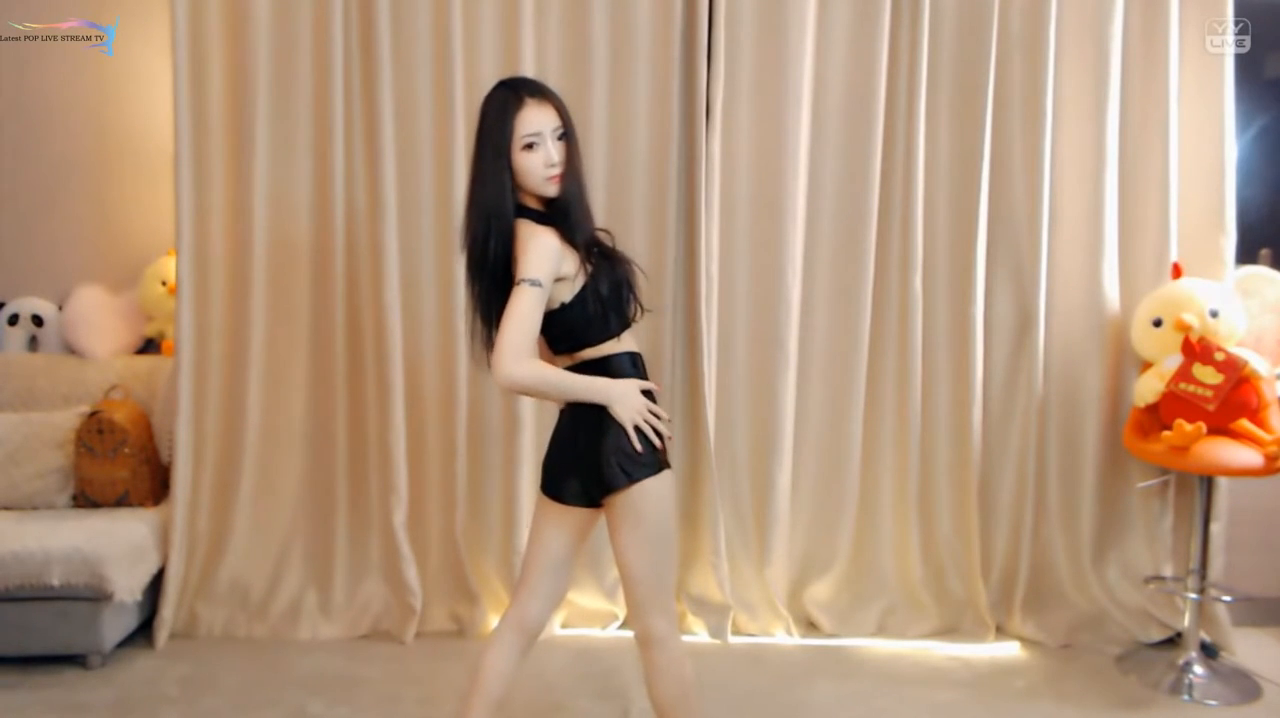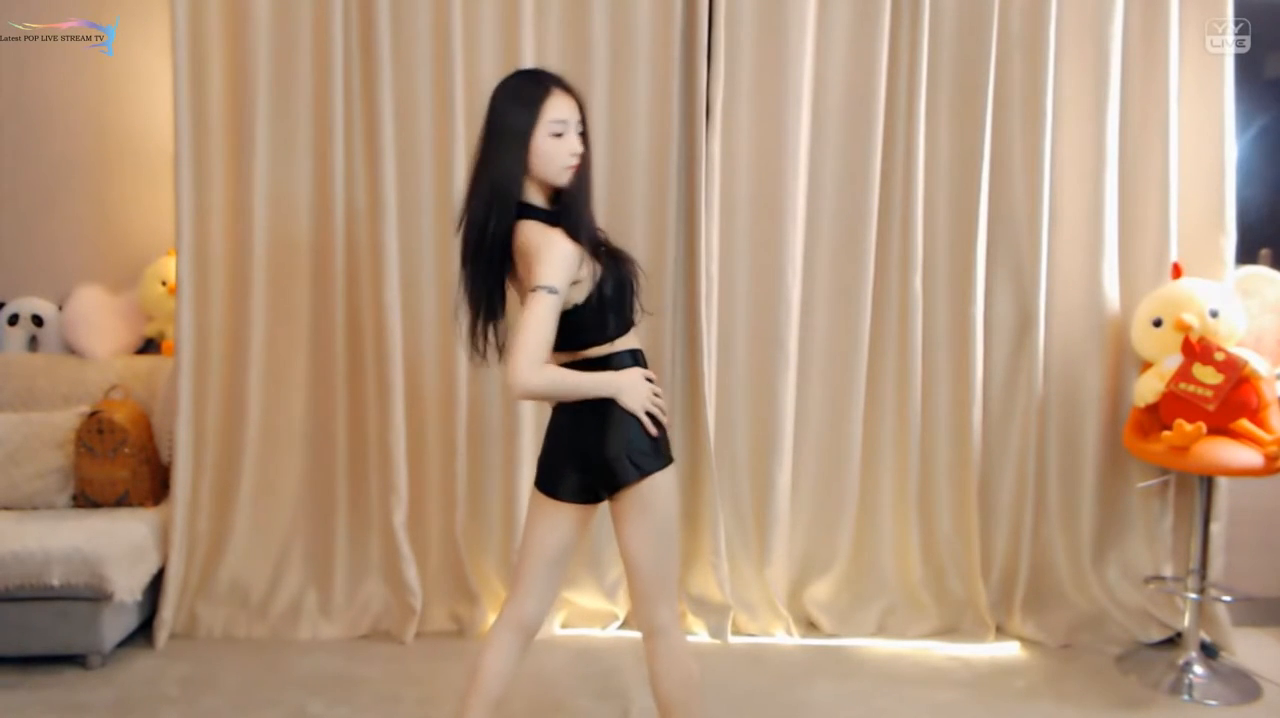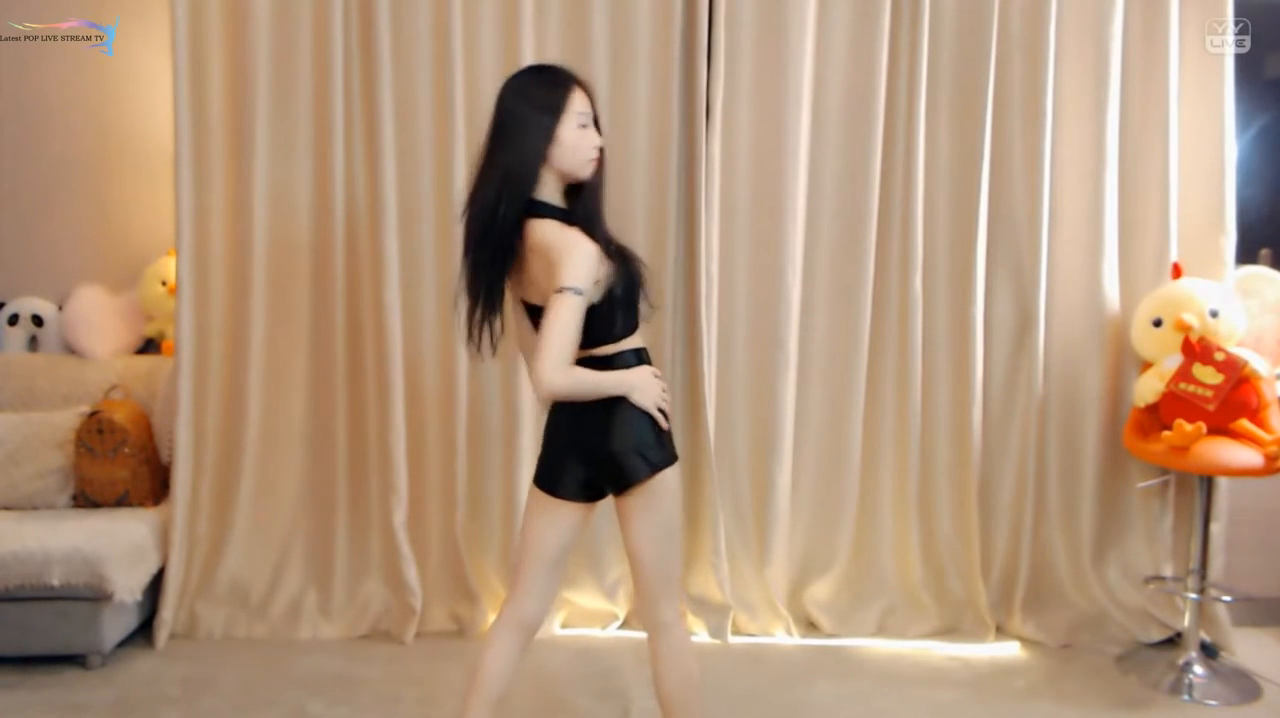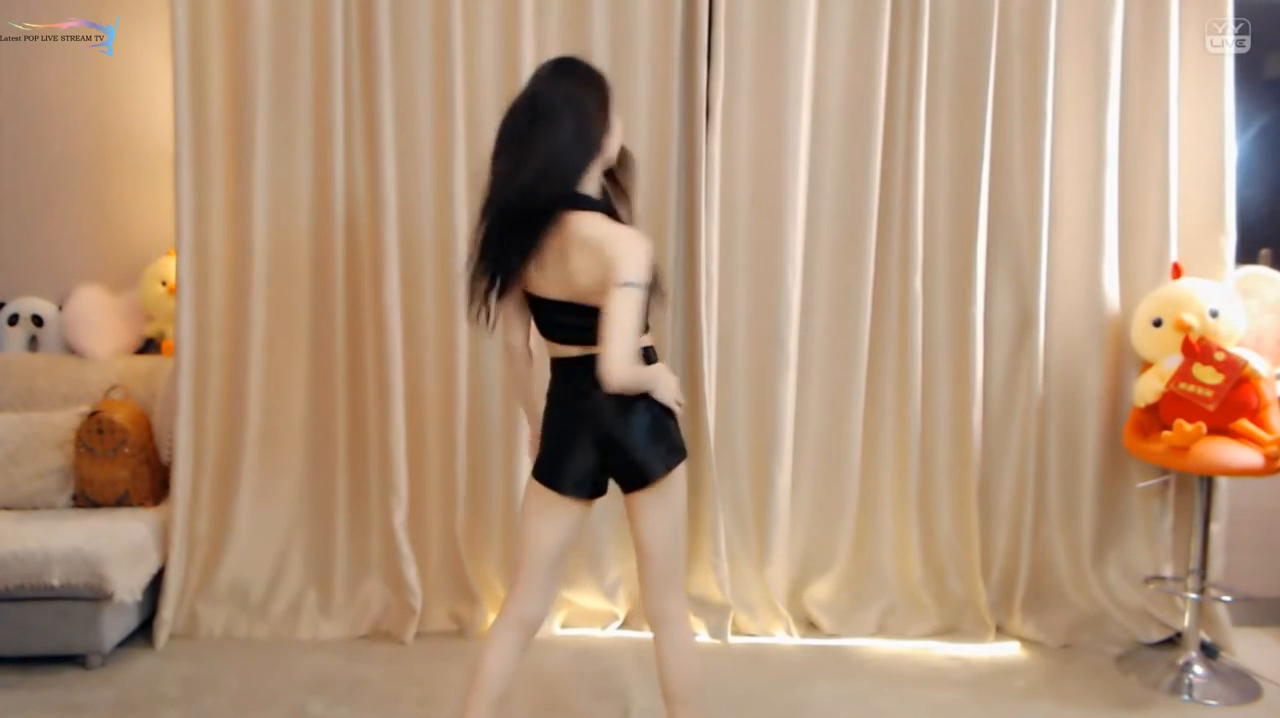
dt=0.1s
person 1, frame 1
left shoulder: (537, 230)
right shoulder: (542, 243)
right elbow: (511, 368)
right wrist: (608, 390)
left hip: (577, 432)
right hip: (616, 428)
left knee: (524, 613)
right knee: (656, 622)
person 1, frame 2
left shoulder: (515, 231)
right shoulder: (557, 247)
right elbow: (525, 377)
right wrist: (614, 382)
left hip: (568, 434)
right hip: (622, 426)
left knee: (521, 610)
right knee: (660, 617)
person 1, frame 3
left shoulder: (522, 229)
right shoulder: (575, 247)
right elbow: (550, 377)
right wrist: (626, 380)
left hip: (569, 431)
right hip: (627, 424)
left knee: (521, 609)
right knee: (663, 614)
person 1, frame 4
left shoulder: (520, 226)
right shoulder: (624, 243)
left elbow: (514, 338)
right elbow: (617, 372)
right wrist: (654, 382)
left hip: (566, 422)
right hip: (641, 422)
left knee: (522, 608)
right knee: (667, 607)
